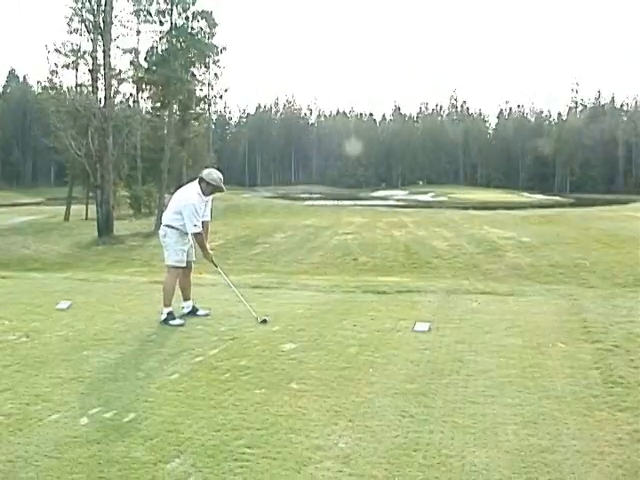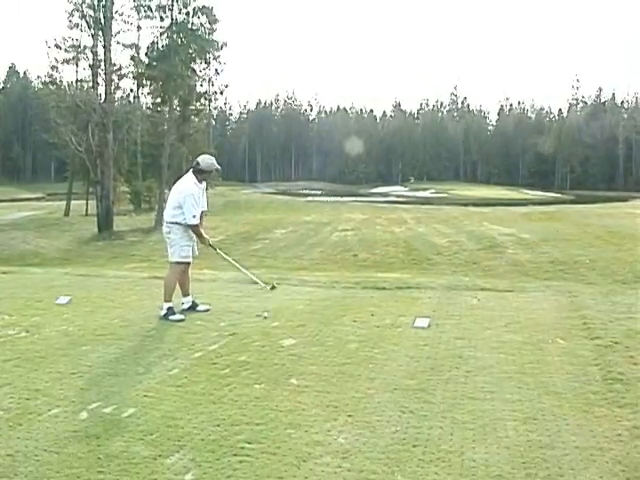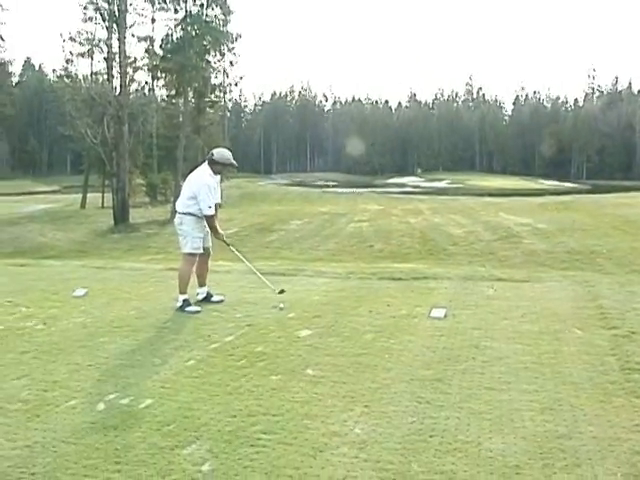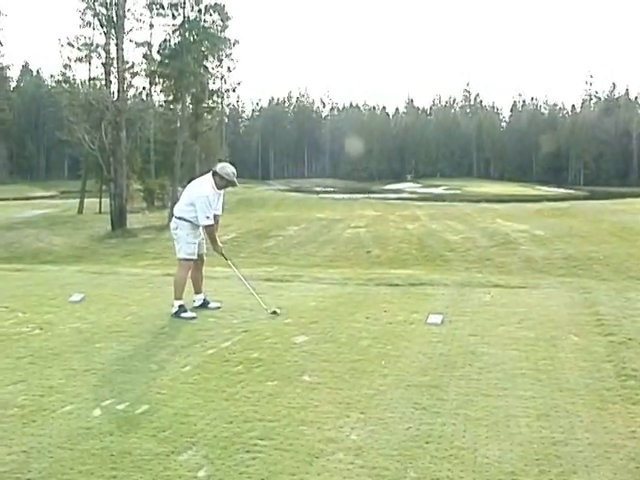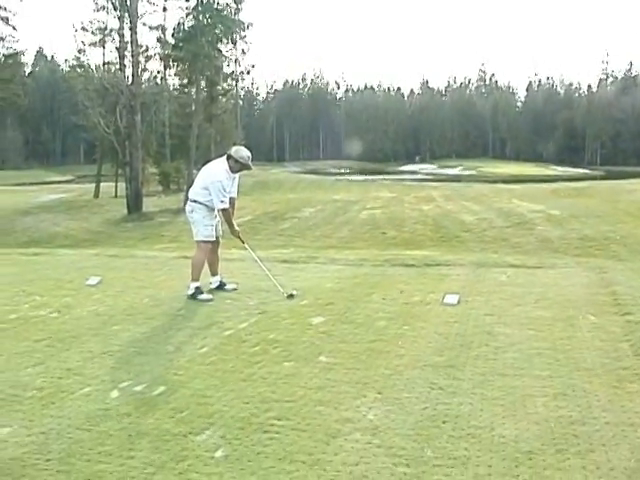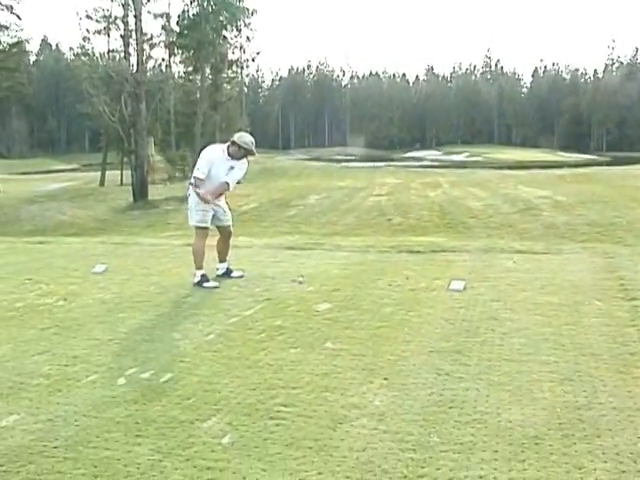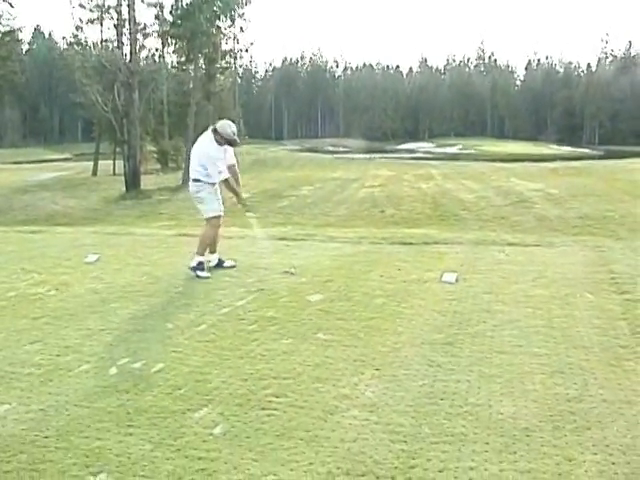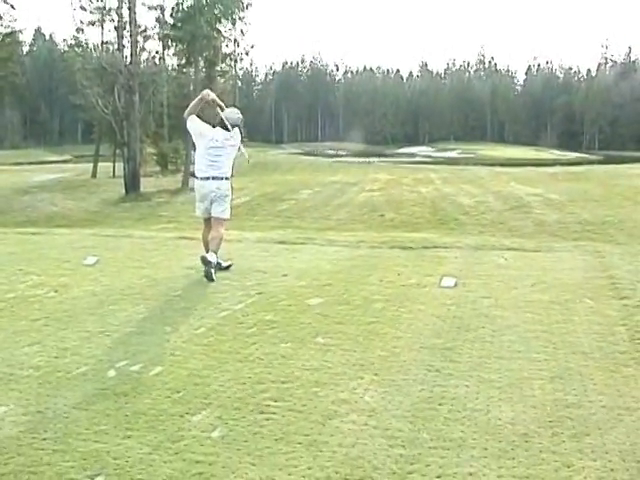
dt=0.5s
person 1, frame 1
left shoulder: (205, 193)
right shoulder: (191, 198)
left elbow: (205, 219)
right elbow: (196, 229)
left wrist: (206, 244)
right wrist: (205, 251)
left hip: (184, 232)
right hip: (172, 232)
left knee: (187, 269)
right knee: (174, 272)
left ankle: (188, 307)
right ankle: (166, 313)
person 1, frame 2
left shoulder: (199, 182)
right shoulder: (189, 189)
left elbow: (201, 209)
right elbow: (192, 220)
left wrist: (202, 232)
right wrist: (202, 237)
left hip: (186, 228)
right hip: (177, 229)
left knee: (185, 266)
right knee: (176, 267)
left ankle: (188, 302)
right ankle: (166, 308)
person 1, frame 3
left shoulder: (214, 175)
right shoulder: (204, 180)
left elbow: (214, 203)
right elbow: (208, 212)
left wrist: (216, 226)
right wrist: (216, 231)
left hip: (198, 219)
right hip: (188, 220)
left knee: (205, 255)
right knee: (190, 259)
left ankle: (203, 293)
right ankle: (182, 300)
person 1, frame 4
left shoulder: (217, 186)
right shoulder: (204, 191)
left elbow: (216, 214)
right elbow: (207, 222)
left wrist: (216, 238)
right wrist: (215, 243)
left hip: (195, 225)
right hip: (183, 225)
left knee: (199, 262)
right knee: (185, 265)
left ankle: (199, 299)
right ankle: (177, 306)
person 1, frame 5
left shoulder: (232, 169)
right shoulder: (218, 175)
left elbow: (231, 198)
right elbow: (223, 206)
left wrist: (232, 221)
right wrist: (232, 227)
left hip: (210, 208)
right hip: (199, 208)
left knee: (214, 244)
right knee: (204, 247)
left ankle: (216, 281)
right ankle: (194, 288)
person 1, frame 6
left shoulder: (242, 164)
right shoulder: (212, 151)
left elbow: (227, 184)
right elbow: (198, 176)
left wrist: (211, 195)
right wrist: (200, 193)
left hip: (217, 198)
right hip: (198, 195)
left knee: (227, 233)
right knee: (201, 235)
left ankle: (222, 267)
right ankle: (199, 276)
person 1, frame 7
left shoulder: (222, 142)
right shoulder: (209, 149)
left elbow: (231, 165)
right elbow: (224, 178)
left wrist: (238, 188)
right wrist: (238, 196)
left hip: (209, 185)
right hip: (202, 186)
left knee: (215, 223)
right knee: (214, 223)
left ankle: (213, 259)
right ankle: (197, 262)
person 1, frame 8
left shoulder: (206, 133)
right shoulder: (235, 136)
left elbow: (187, 115)
right elbow: (231, 120)
left wrist: (202, 98)
right wrist: (217, 100)
left hip: (202, 183)
right hip: (221, 184)
left knee: (207, 224)
right knee: (218, 226)
left ankle: (213, 260)
right ankle: (211, 258)
